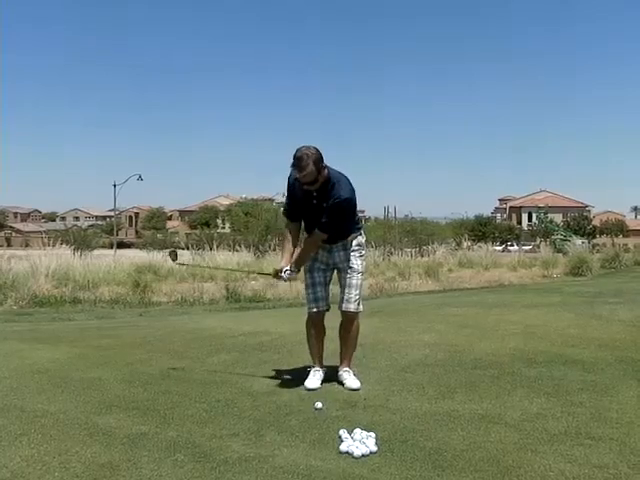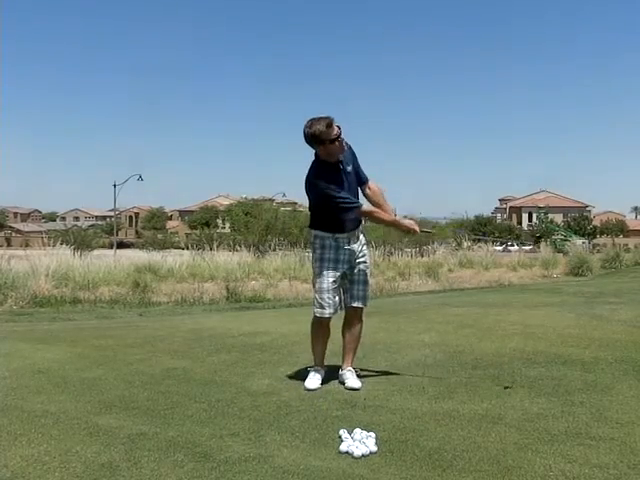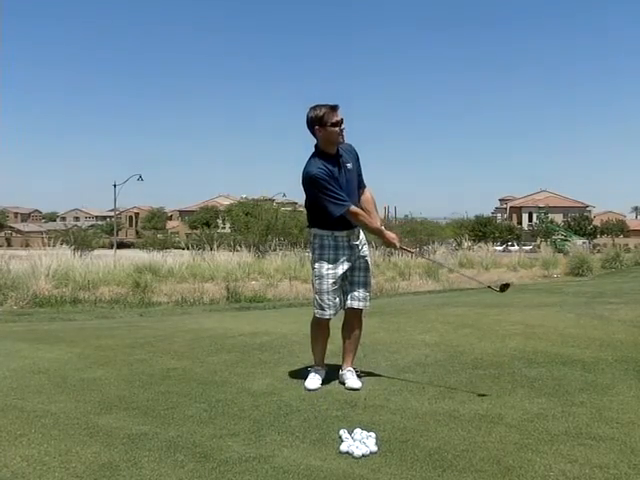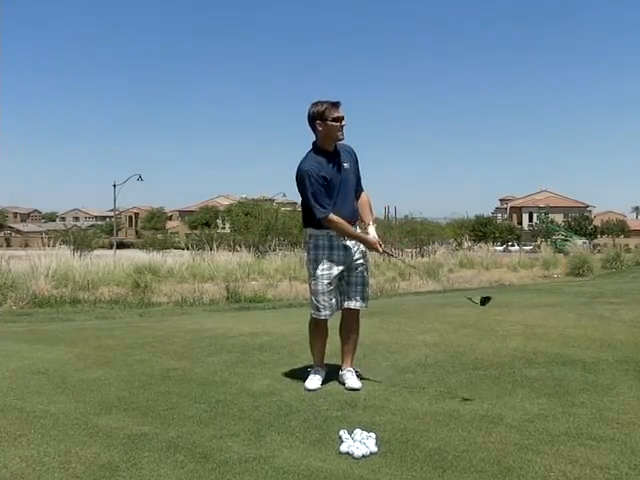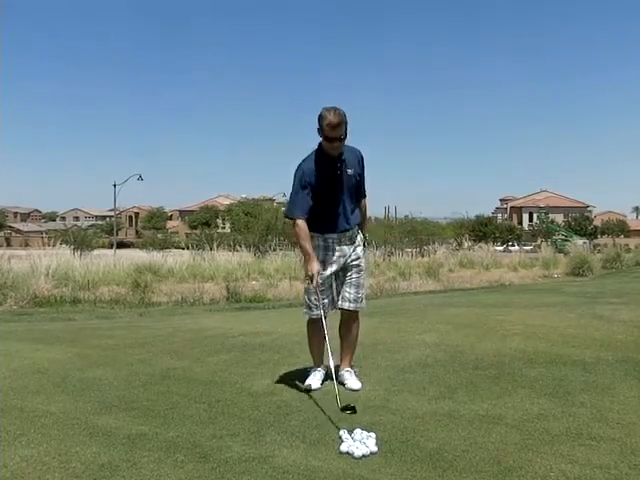
dt=1s
person 1, frame 1
left shoulder: (343, 193)
right shoulder: (295, 181)
left elbow: (319, 236)
right elbow: (293, 222)
left wrist: (295, 266)
right wrist: (287, 258)
left hip: (348, 245)
right hip: (317, 249)
left knee: (350, 311)
right knee: (316, 312)
left ankle: (345, 368)
right ankle: (317, 367)
person 1, frame 2
left shoulder: (346, 151)
right shoulder: (318, 181)
left elbow: (368, 187)
right elbow: (364, 211)
left wrist: (395, 217)
right wrist: (399, 224)
left hip: (356, 239)
right hip: (329, 243)
left knee: (355, 309)
right knee: (323, 311)
left ankle: (347, 368)
right ankle: (317, 368)
person 1, frame 3
left shoulder: (349, 152)
right shoulder: (314, 172)
left elbow: (363, 192)
right elbow: (350, 211)
left wrist: (380, 226)
right wrist: (382, 234)
left hip: (356, 238)
right hip: (328, 242)
left knee: (356, 308)
right knee: (323, 311)
left ankle: (347, 368)
right ankle: (318, 368)
person 1, frame 4
left shoulder: (348, 153)
right shoulder: (308, 168)
right elbow: (326, 217)
left wrist: (370, 227)
right wrist: (363, 238)
left hip: (354, 242)
right hip: (324, 244)
left knee: (352, 309)
right knee: (320, 312)
left ankle: (347, 368)
right ankle: (317, 368)
person 1, frame 5
left shoulder: (356, 157)
right shoulder: (307, 168)
right elbow: (299, 218)
left wrist: (364, 234)
right wrist: (310, 258)
left hip: (352, 243)
right hip: (321, 245)
left knee: (351, 310)
right knee: (316, 313)
left ankle: (346, 368)
right ankle: (318, 368)
